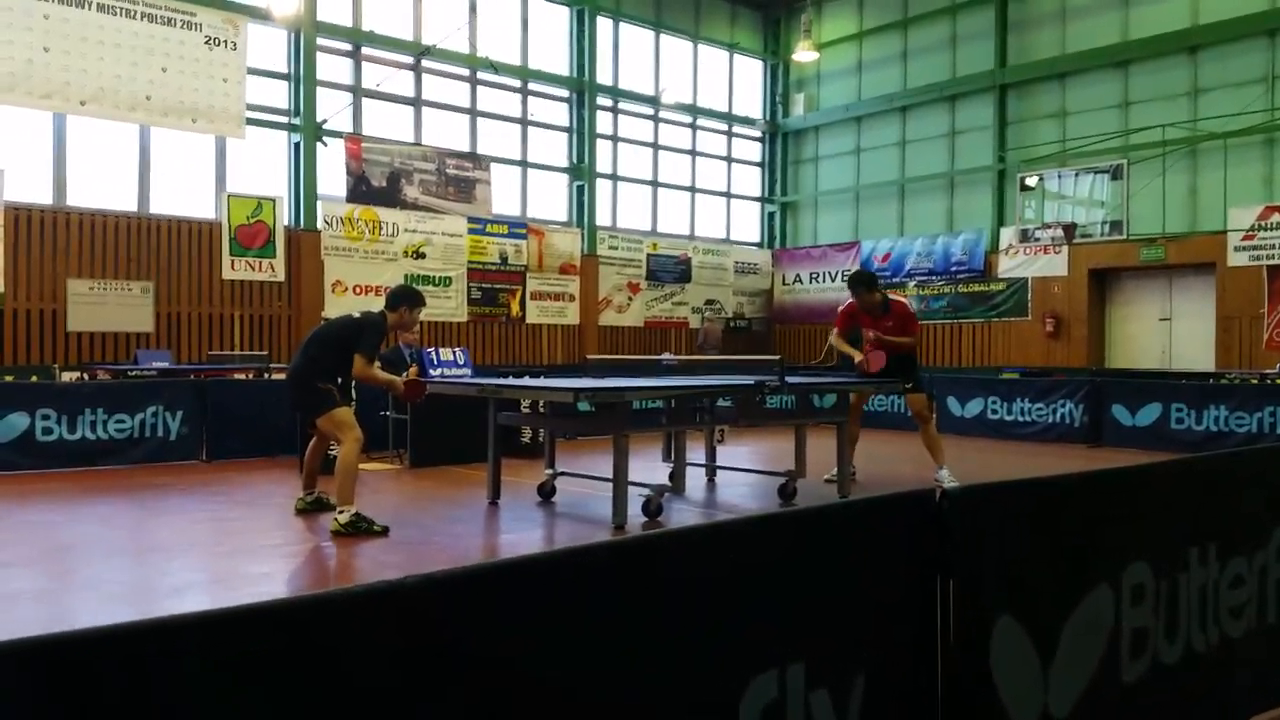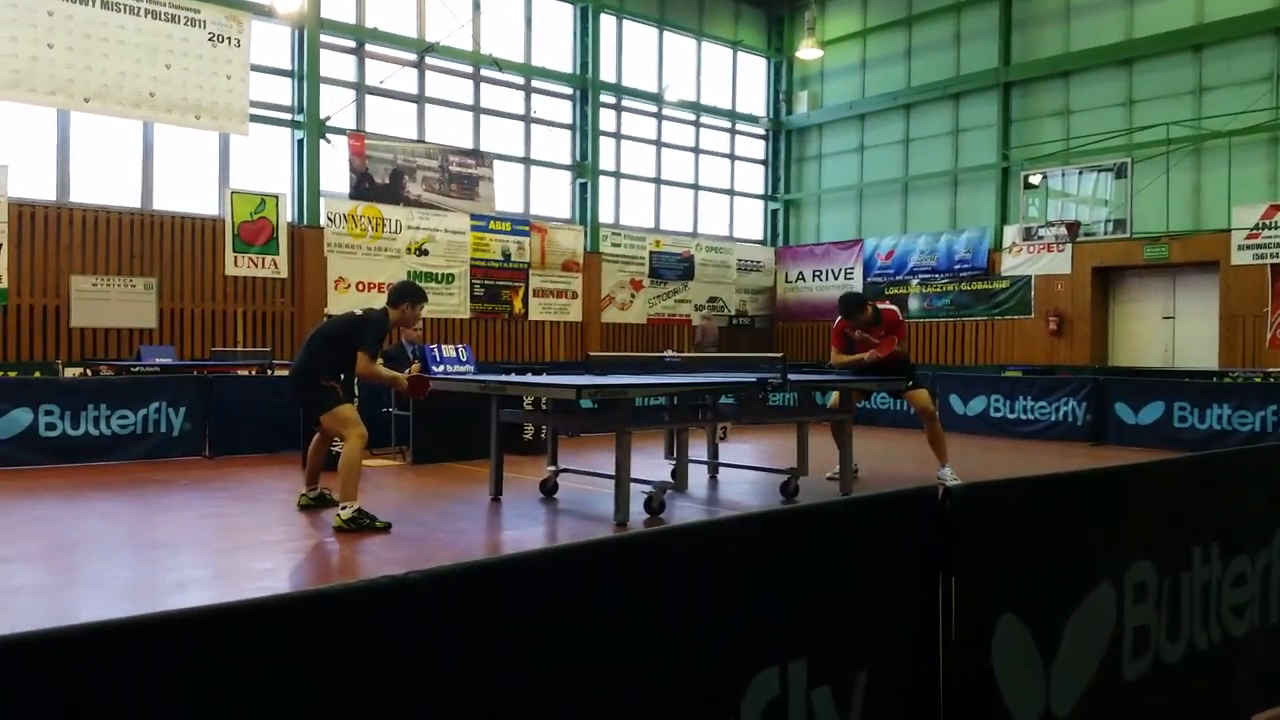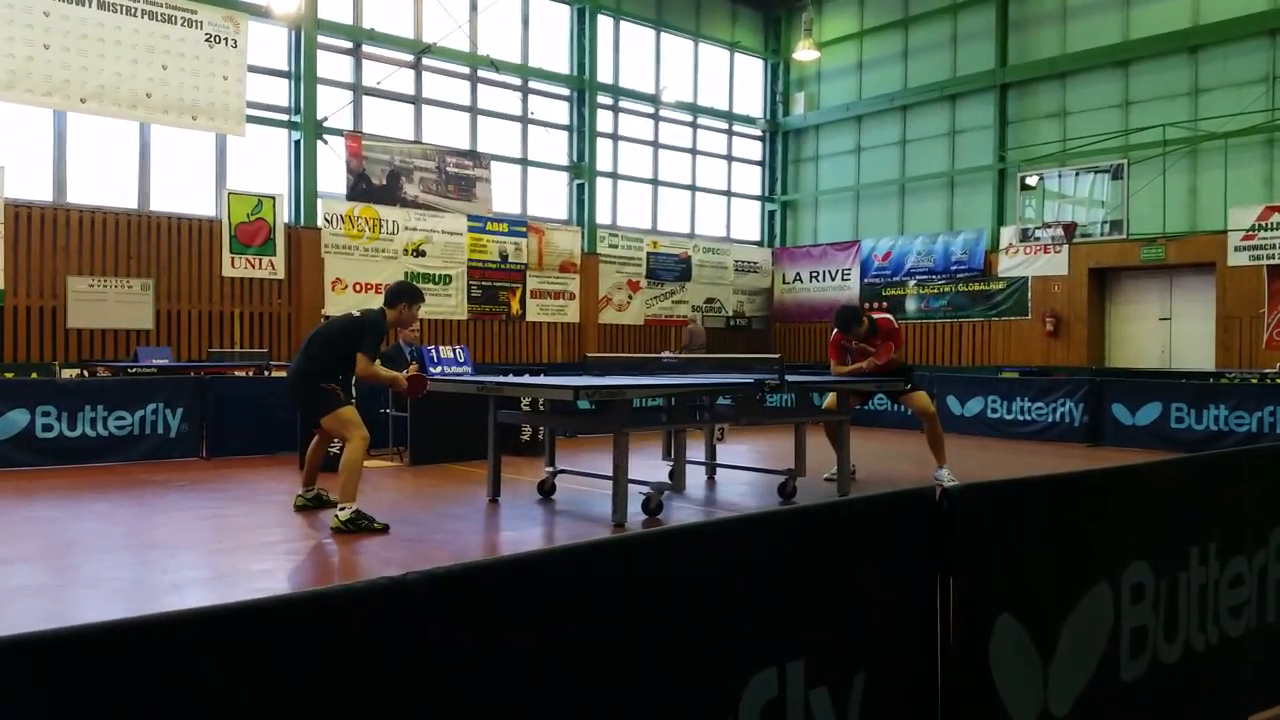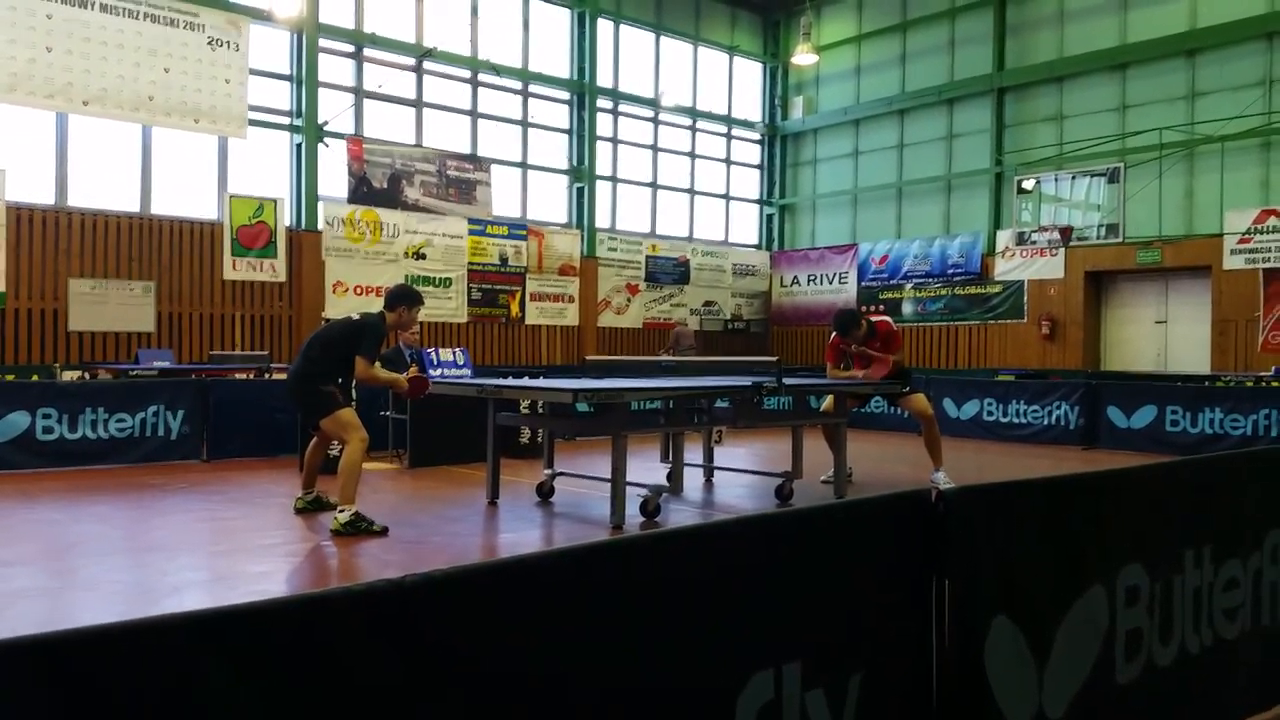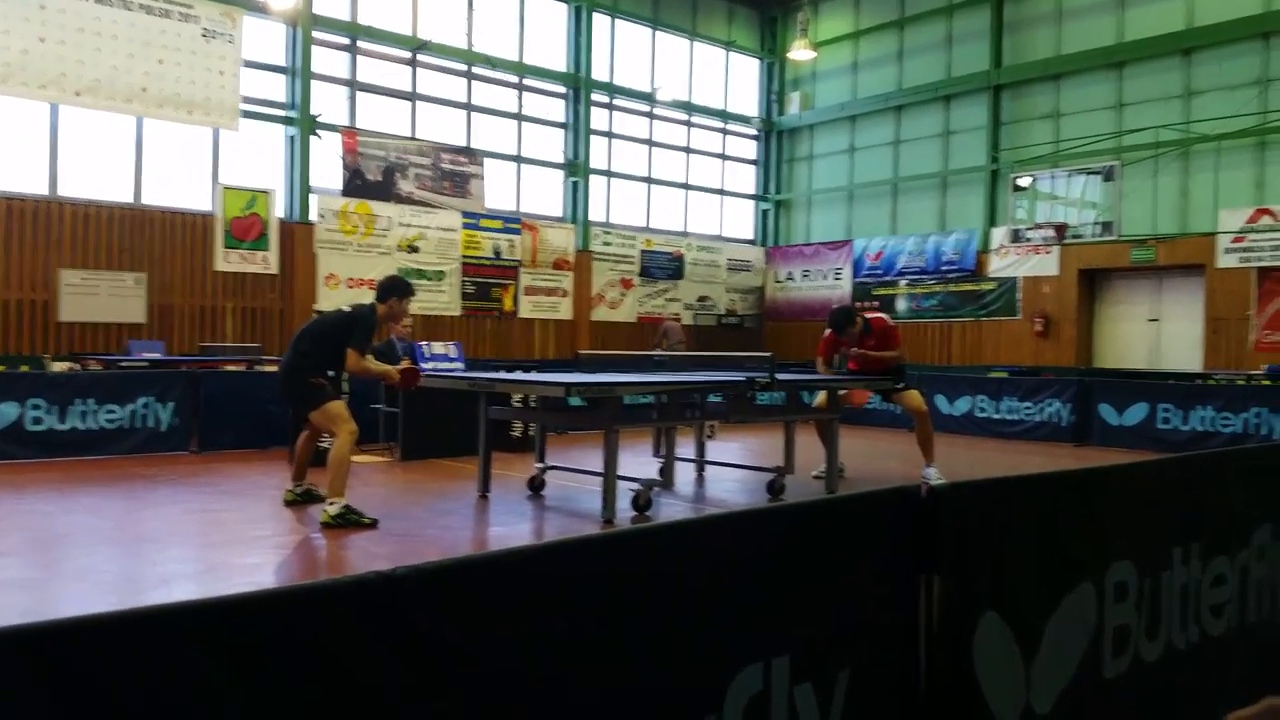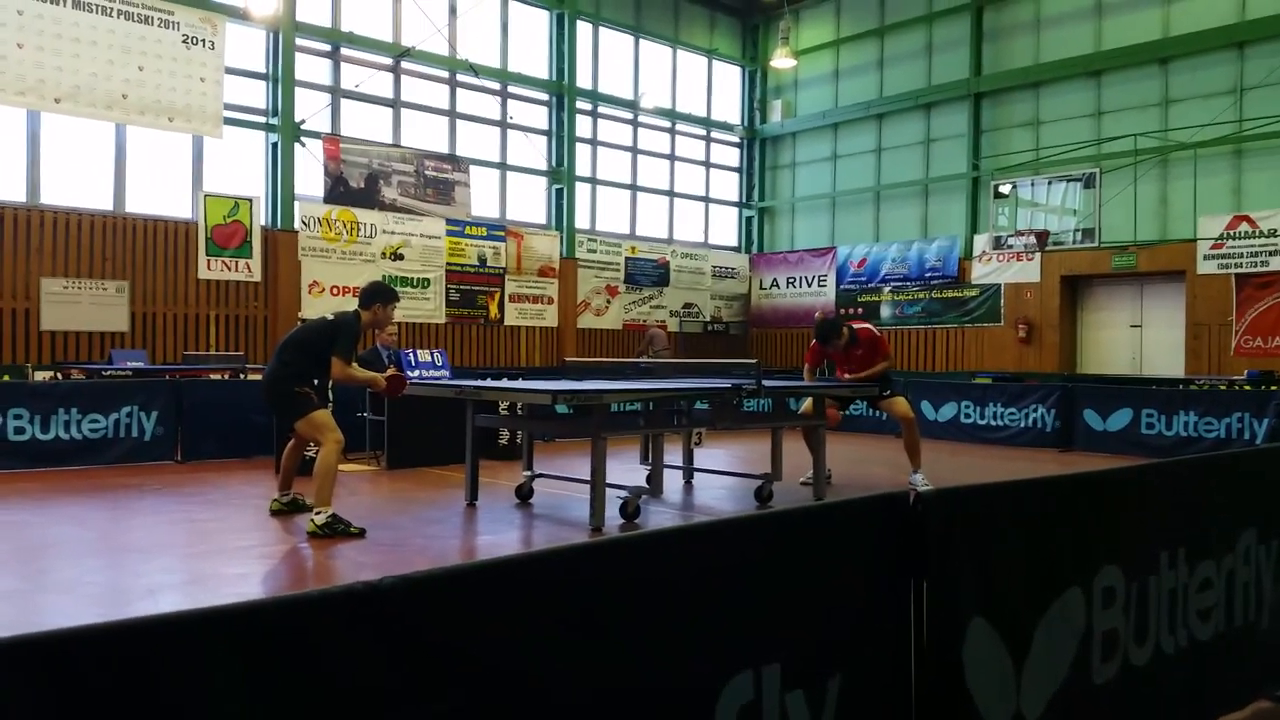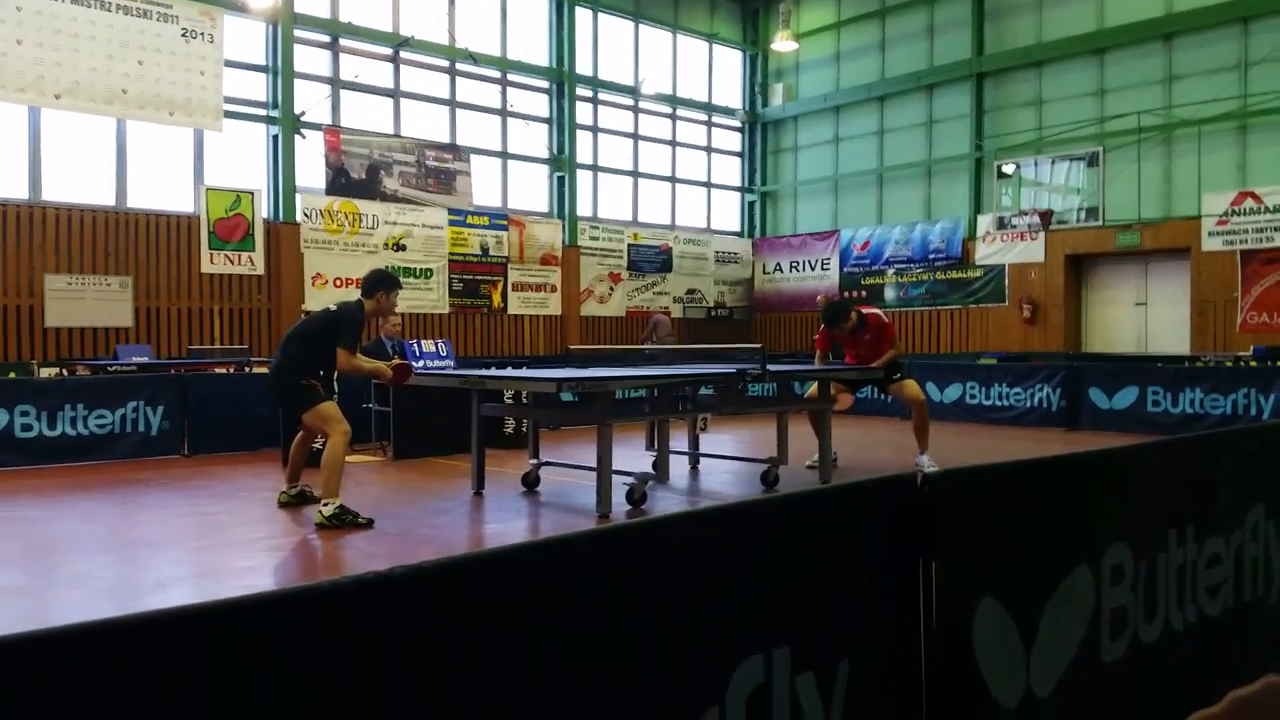
dt=0.3s
person 1, frame 1
left shoulder: (371, 321)
right shoulder: (375, 325)
left elbow: (361, 367)
right elbow: (360, 372)
left wrist: (392, 381)
right wrist: (390, 382)
left hip: (305, 375)
right hip: (312, 379)
left knee: (325, 435)
right knee: (351, 438)
left ankle: (308, 497)
right ankle: (345, 516)
person 1, frame 2
left shoulder: (373, 318)
right shoulder: (377, 322)
left elbow: (364, 364)
right elbow: (363, 369)
left wrist: (397, 377)
right wrist: (393, 378)
left hip: (308, 373)
right hip: (315, 376)
left knee: (328, 431)
right knee: (355, 435)
left ankle: (311, 493)
right ankle: (348, 512)
person 1, frame 3
left shoulder: (370, 319)
right shoulder: (375, 323)
left elbow: (363, 364)
right elbow: (363, 370)
left wrist: (395, 376)
right wrist: (393, 379)
left hip: (305, 375)
right hip: (314, 379)
left knee: (326, 433)
right knee: (358, 436)
left ankle: (307, 494)
right ankle: (346, 513)
person 1, frame 4
left shoulder: (370, 322)
right shoulder: (375, 327)
left elbow: (363, 366)
right elbow: (362, 373)
left wrist: (396, 378)
right wrist: (393, 380)
left hip: (306, 378)
right hip: (313, 382)
left knee: (325, 435)
right knee: (357, 438)
left ankle: (307, 497)
right ankle: (345, 515)
person 1, frame 5
left shoulder: (361, 314)
right shoulder: (366, 318)
left elbow: (355, 358)
right elbow: (353, 365)
left wrist: (389, 370)
right wrist: (385, 373)
left hip: (298, 370)
right hip: (303, 374)
left knee: (316, 428)
right knee: (346, 430)
left ankle: (297, 489)
right ankle: (335, 508)
person 1, frame 6
left shoulder: (346, 321)
right shoulder: (350, 326)
left elbow: (340, 365)
right elbow: (339, 373)
left wrist: (375, 376)
right wrist: (371, 379)
left hip: (283, 379)
right hip: (288, 383)
left knee: (302, 437)
right knee: (332, 440)
left ankle: (284, 498)
right ankle: (322, 517)
person 1, frame 7
left shoulder: (349, 311)
right shoulder: (353, 316)
left elbow: (346, 356)
right elbow: (344, 364)
left wrist: (381, 365)
right wrist: (378, 370)
left hip: (291, 371)
right hip: (294, 375)
left knee: (312, 429)
right knee: (340, 431)
left ankle: (291, 490)
right ankle: (330, 509)
person 2, frame 1
left shoulder: (901, 306)
right shoulder: (850, 308)
left elbow: (914, 342)
right elbow: (835, 338)
left wrist: (883, 338)
right wrist: (855, 354)
left hip: (902, 361)
left knee: (922, 415)
right knee: (851, 410)
left ankle: (942, 470)
person 2, frame 2
left shoulder: (892, 314)
right shoulder: (842, 323)
left elbow: (902, 352)
right elbow: (835, 359)
left wrist: (871, 341)
right wrist: (863, 355)
left hip: (896, 366)
right hip: (866, 366)
left knee: (928, 411)
right knee: (834, 408)
left ankle: (944, 468)
person 2, frame 3
left shoulder: (887, 322)
right shoulder: (839, 335)
left elbow: (898, 360)
right elbow: (835, 370)
left wrist: (868, 350)
right wrist: (862, 365)
left hip: (894, 373)
right hip: (862, 375)
left knee: (928, 412)
right knee: (828, 410)
left ankle: (942, 469)
person 2, frame 4
left shoulder: (886, 325)
right shoulder: (837, 338)
left elbow: (898, 361)
right elbow: (831, 372)
left wrist: (867, 353)
right wrist: (856, 373)
left hip: (893, 376)
right hip: (859, 377)
left knee: (926, 414)
right knee: (827, 413)
left ankle: (938, 471)
person 2, frame 5
left shoulder: (882, 322)
right shoulder: (833, 334)
left elbow: (898, 355)
right elbow: (823, 365)
left wrist: (865, 354)
left hip: (888, 372)
right hip: (857, 373)
left knee: (920, 409)
right knee: (820, 407)
left ankle: (929, 467)
person 2, frame 6
left shoulder: (868, 332)
right shoulder: (820, 343)
left elbow: (888, 362)
right elbow: (809, 372)
left wrist: (858, 377)
left hip: (874, 380)
right hip: (843, 382)
left knee: (907, 416)
right knee: (805, 415)
left ankle: (916, 473)
person 2, frame 7
left shoulder: (877, 318)
right shoulder: (828, 328)
left elbow: (895, 351)
right elbow: (819, 359)
right wrist: (829, 386)
left hip: (883, 365)
right hip: (853, 367)
left knee: (918, 399)
right knee: (811, 399)
left ankle: (923, 456)
